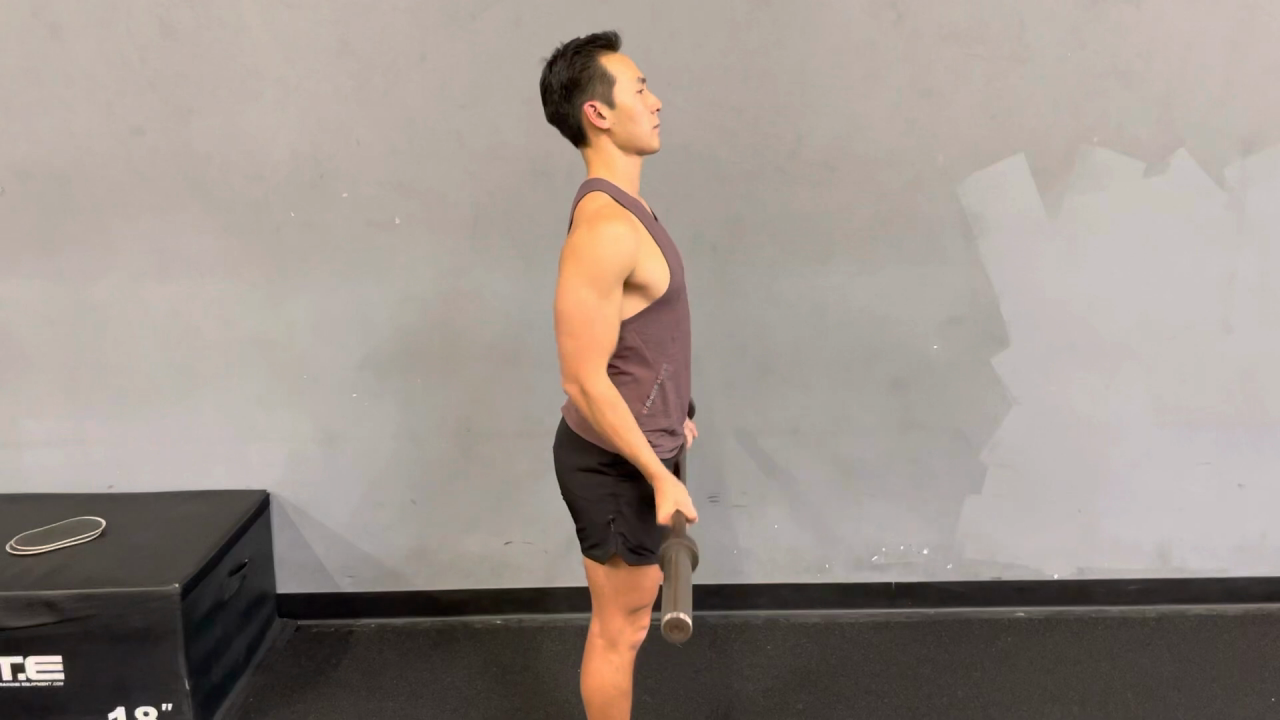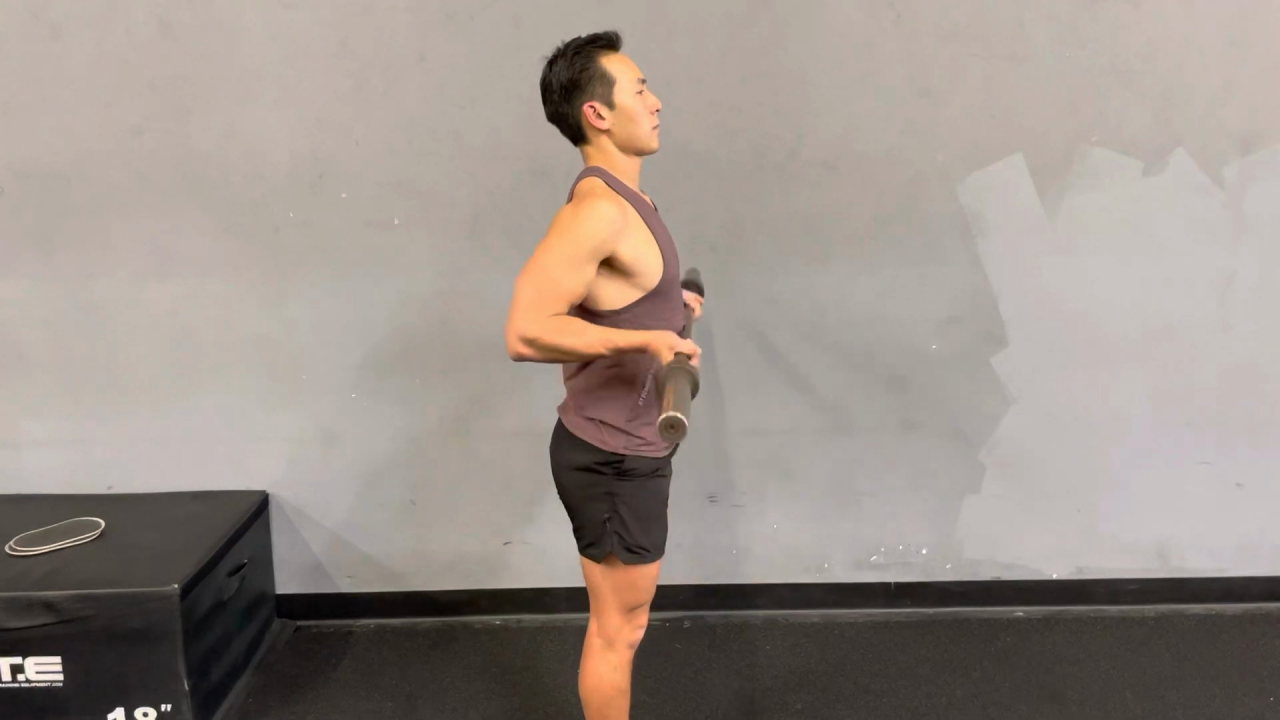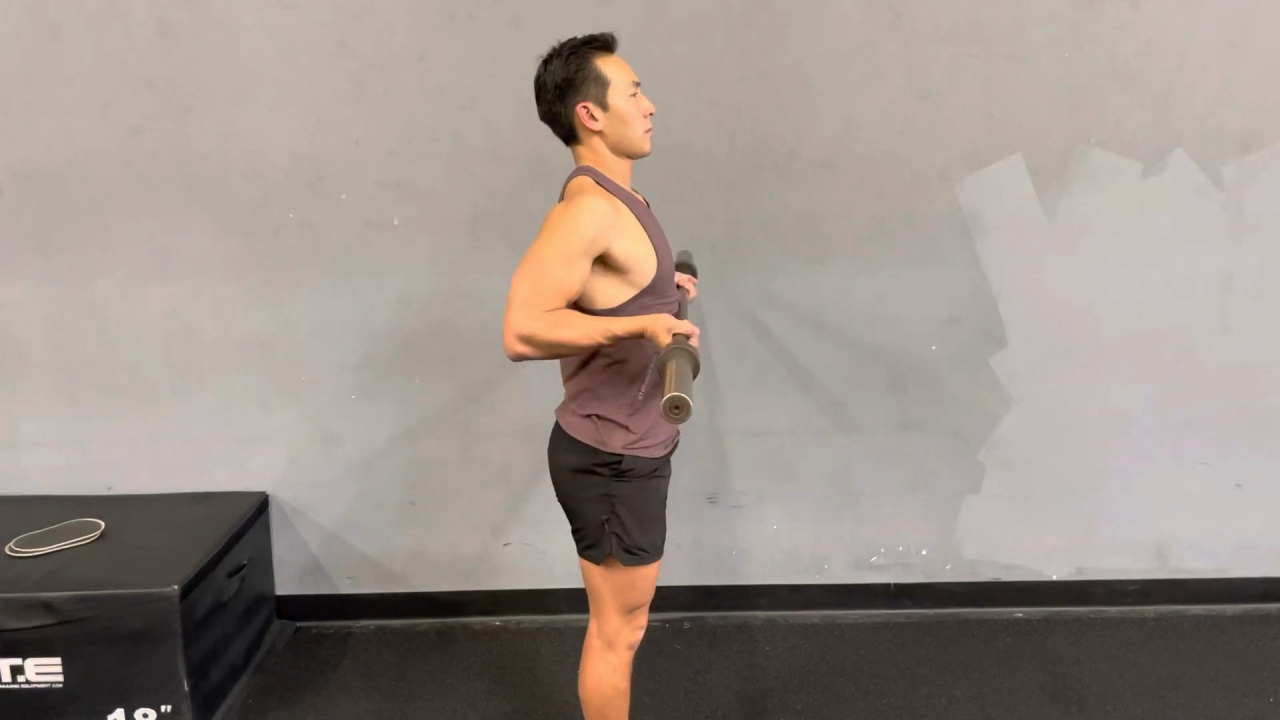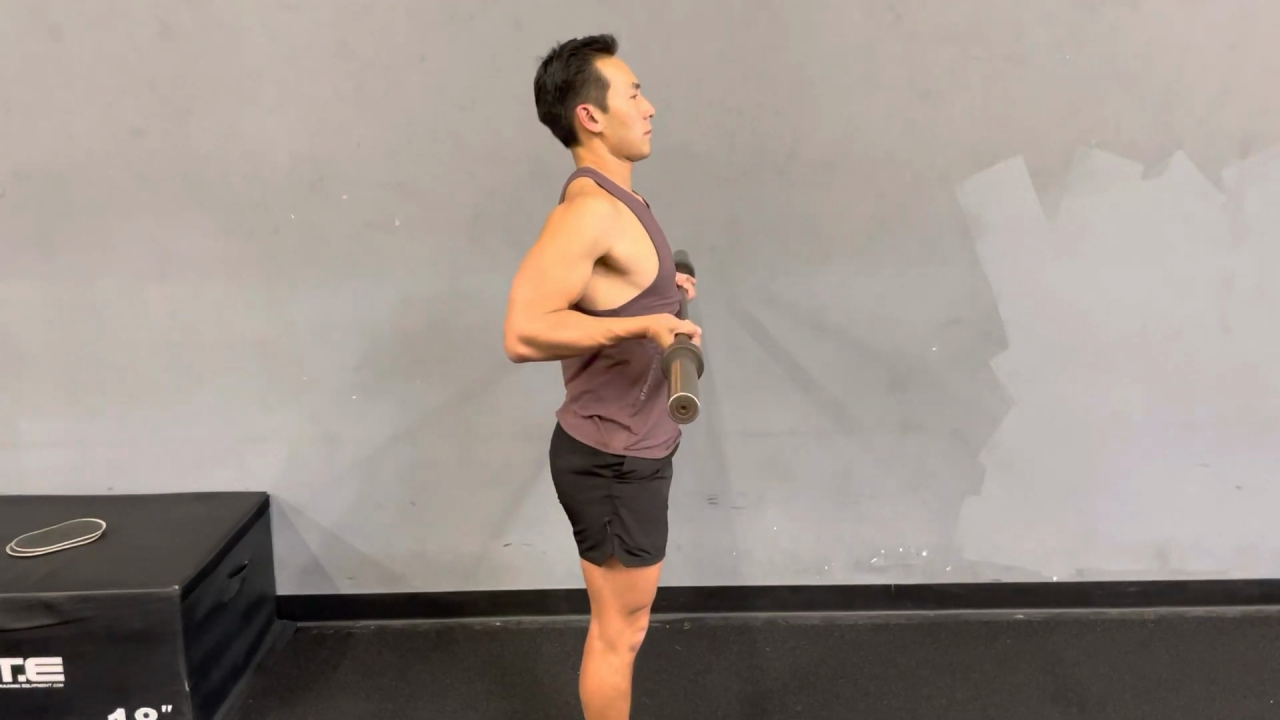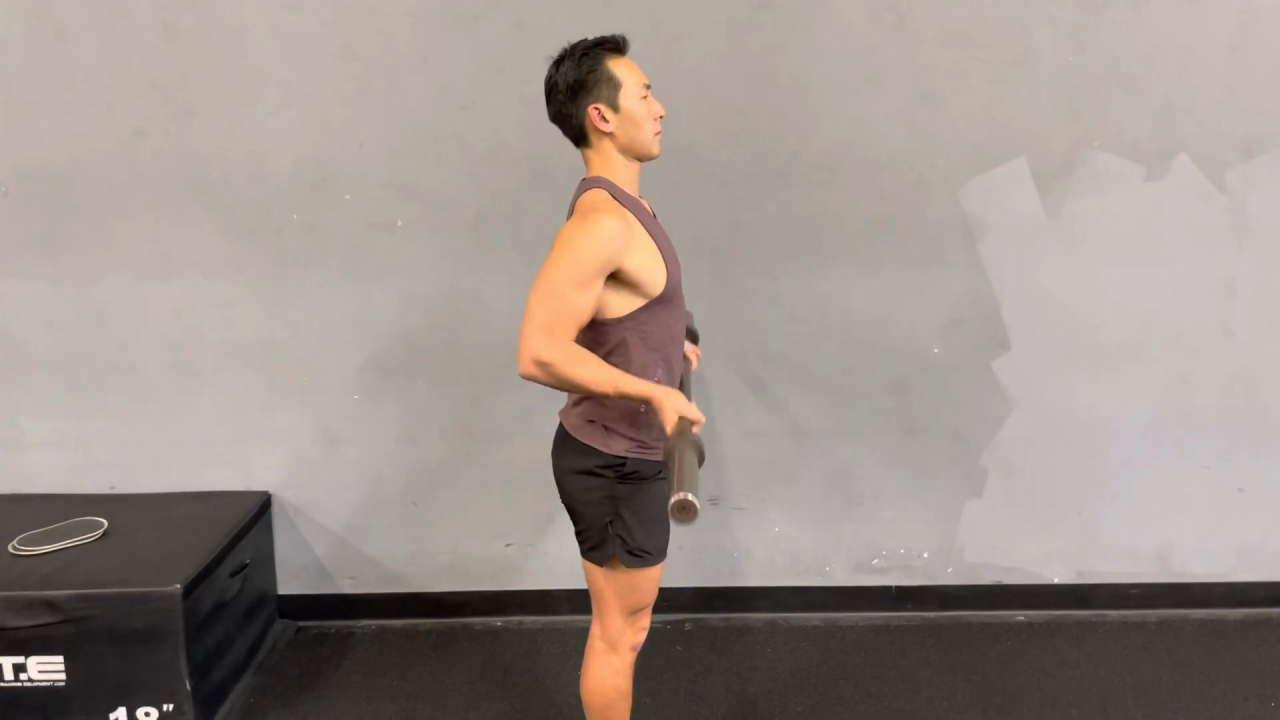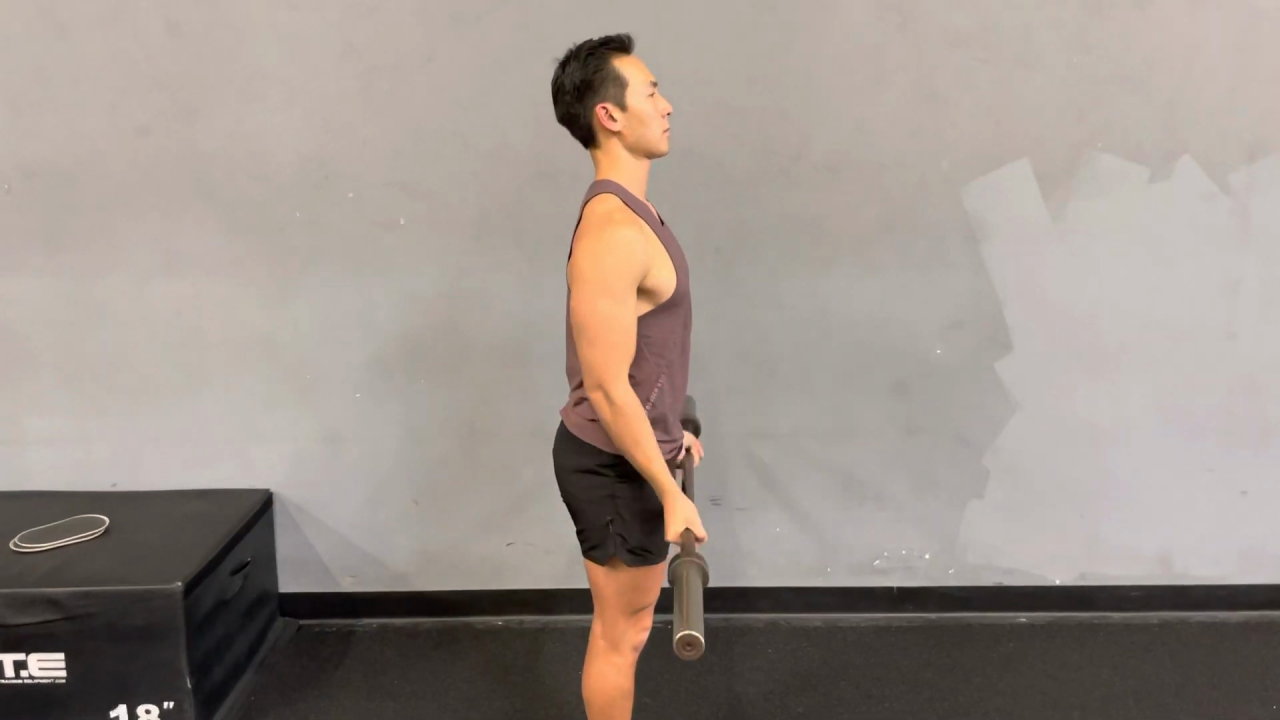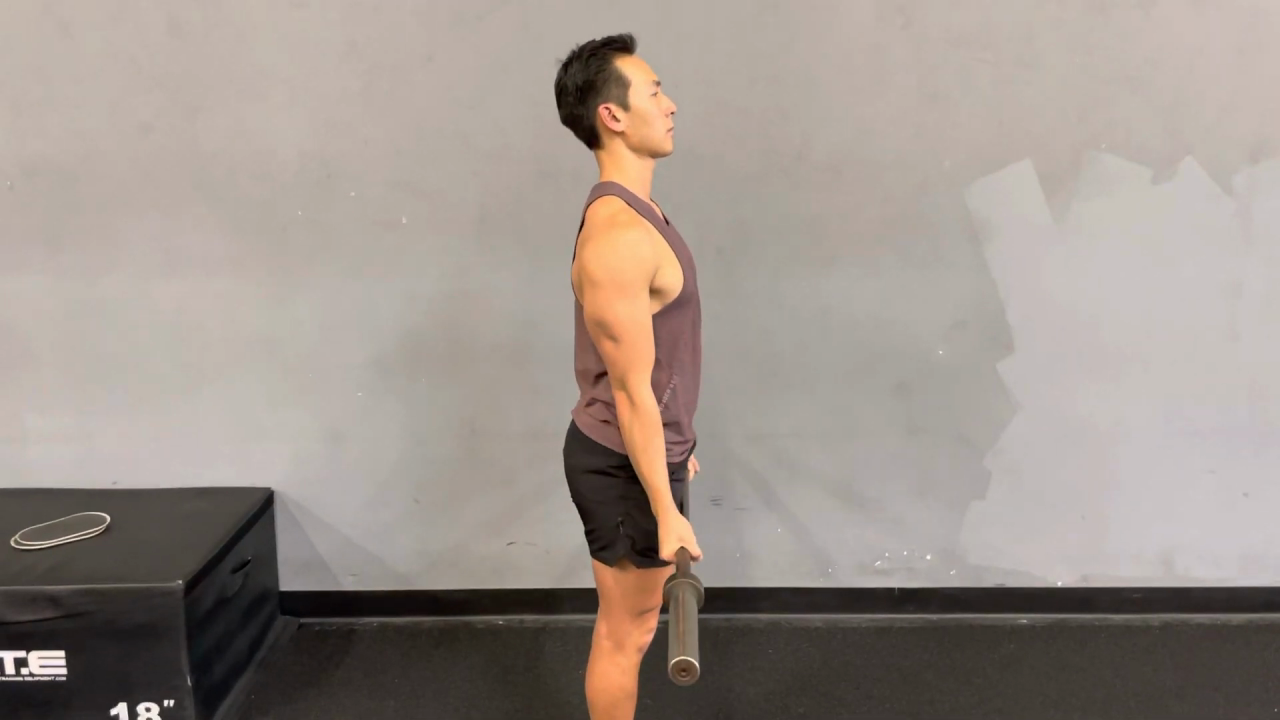
dt=0.5s
person 1, frame 1
left shoulder: (622, 206)
right shoulder: (606, 227)
right elbow: (584, 378)
left wrist: (670, 413)
right wrist: (661, 476)
left hip: (631, 452)
right hip: (617, 463)
left knee: (622, 623)
right knee: (621, 629)
person 1, frame 2
left shoulder: (621, 199)
right shoulder: (598, 208)
right elbow: (526, 331)
left wrist: (671, 301)
right wrist: (646, 340)
left hip: (625, 447)
right hip: (613, 456)
left knee: (621, 622)
right knee: (618, 628)
person 1, frame 3
left shoulder: (616, 198)
right shoulder: (589, 208)
right elbow: (523, 330)
left wrist: (661, 286)
right wrist: (642, 325)
left hip: (628, 447)
right hip: (610, 457)
left knee: (619, 624)
right knee: (618, 630)
person 1, frame 4
left shoulder: (614, 200)
right shoulder: (590, 209)
right elbow: (524, 331)
left wrist: (663, 287)
right wrist: (644, 324)
left hip: (629, 449)
right hip: (613, 458)
left knee: (621, 625)
right knee: (619, 631)
person 1, frame 5
left shoulder: (623, 207)
right shoulder: (601, 221)
right elbow: (540, 353)
left wrist: (669, 343)
right wrist: (656, 393)
left hip: (626, 451)
right hip: (615, 460)
left knee: (621, 624)
right knee: (620, 631)
person 1, frame 6
left shoulder: (629, 212)
right shoulder: (614, 231)
right elbow: (608, 387)
left wrist: (673, 431)
right wrist: (671, 494)
left hip: (629, 454)
right hip: (615, 465)
left knee: (624, 624)
right knee: (623, 631)
person 1, frame 7
left shoulder: (634, 212)
right shoulder: (619, 236)
right elbow: (631, 390)
left wrist: (676, 452)
right wrist: (667, 511)
left hip: (641, 453)
right hip: (625, 465)
left knee: (626, 626)
right knee: (627, 633)
